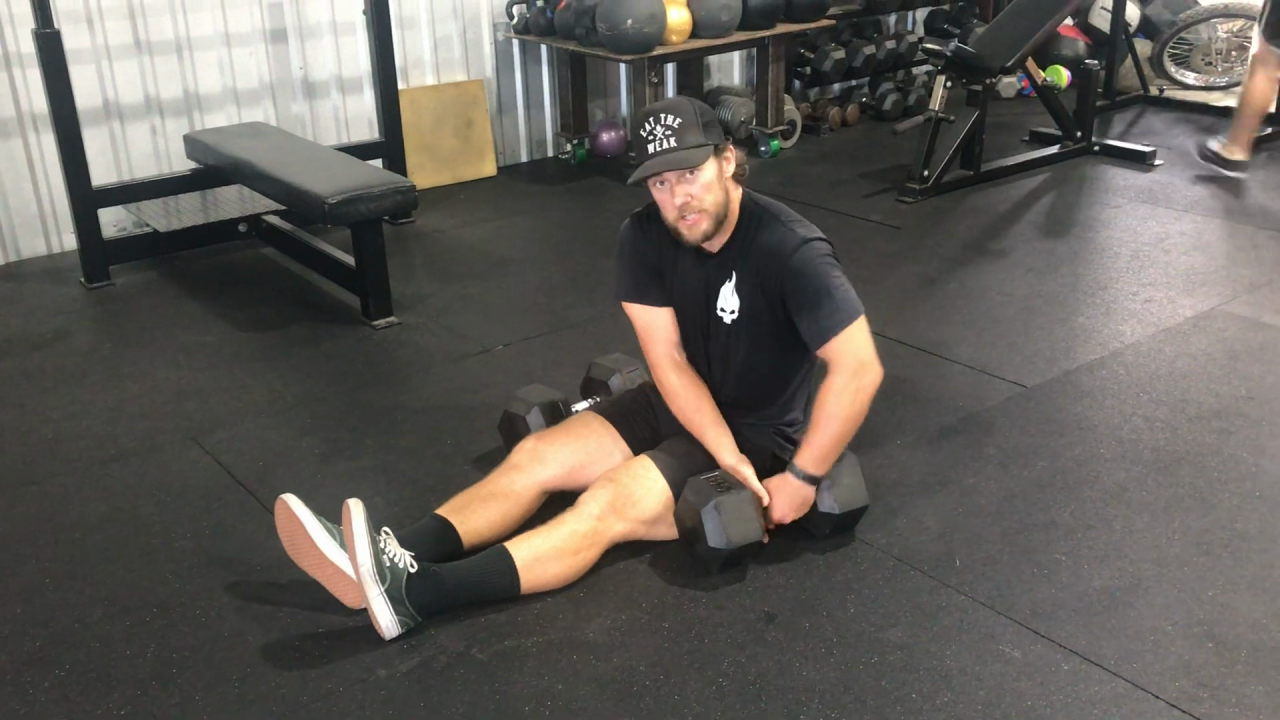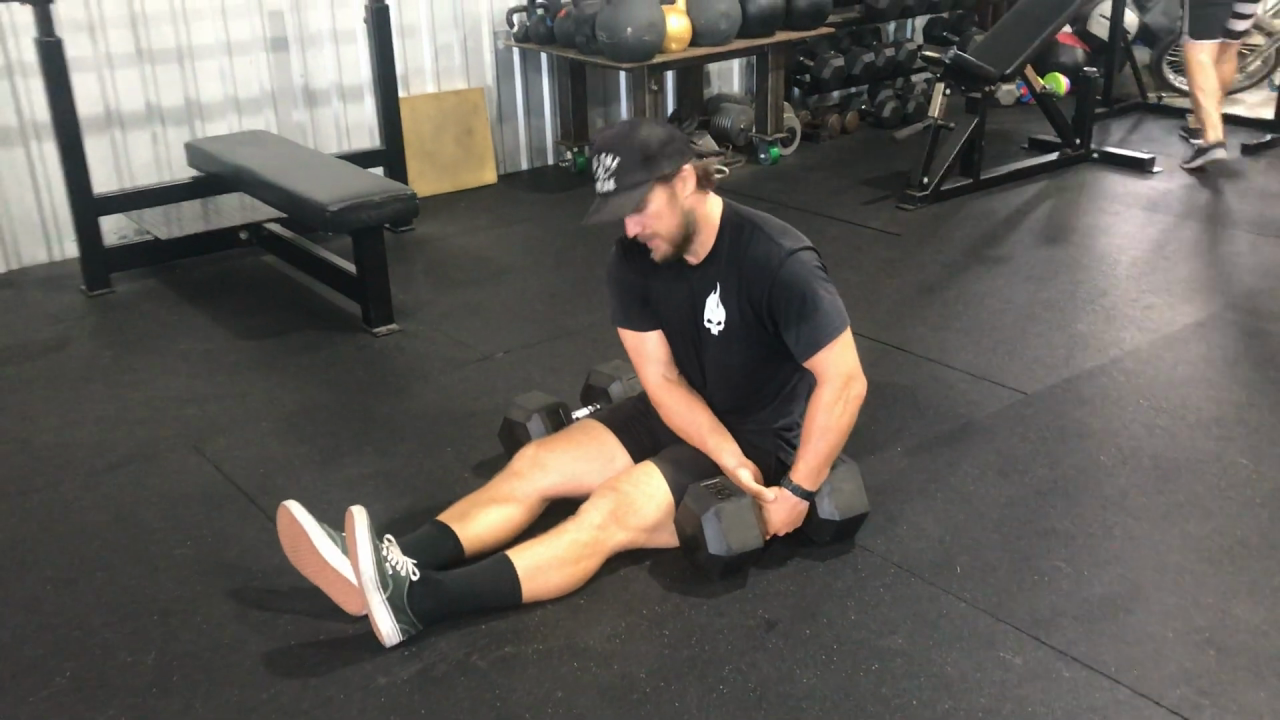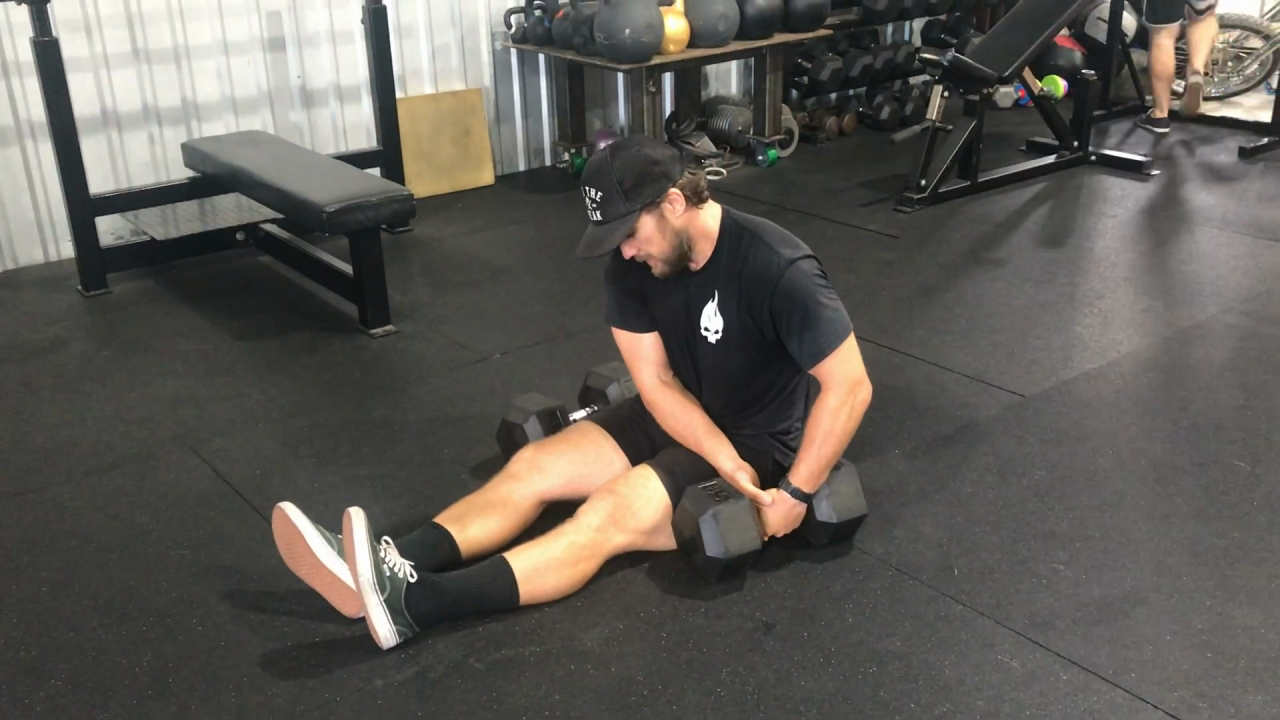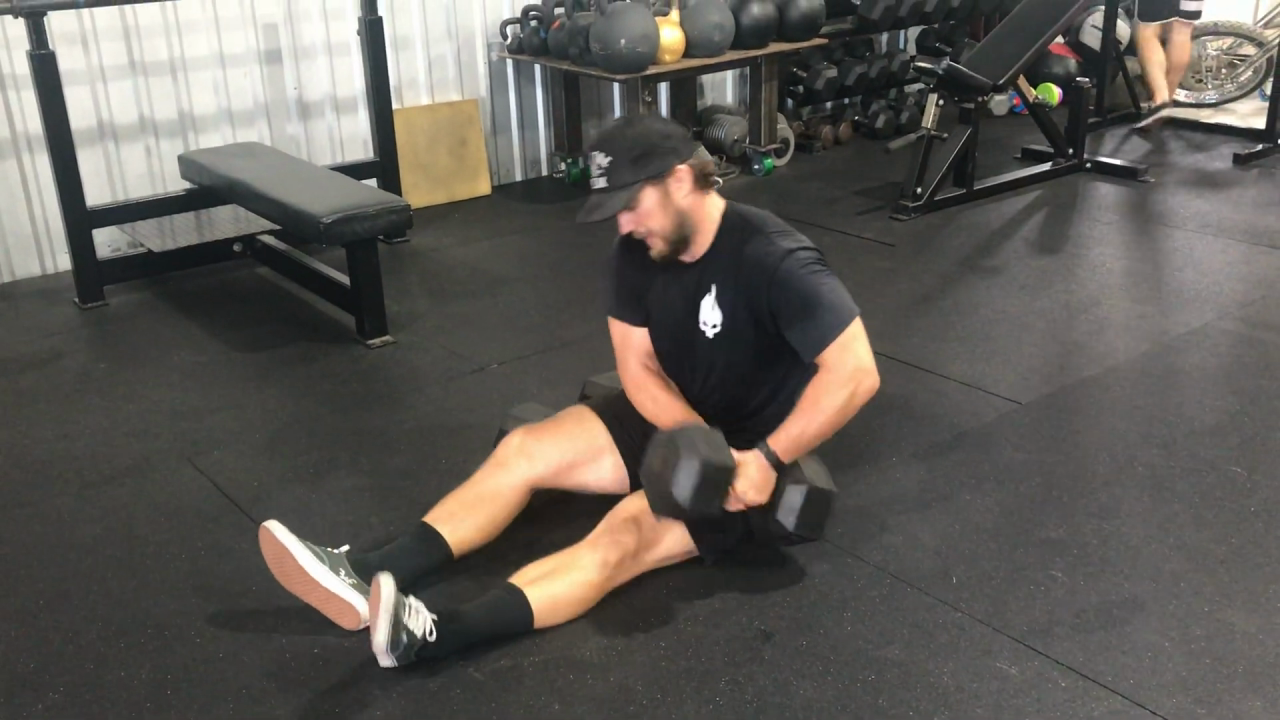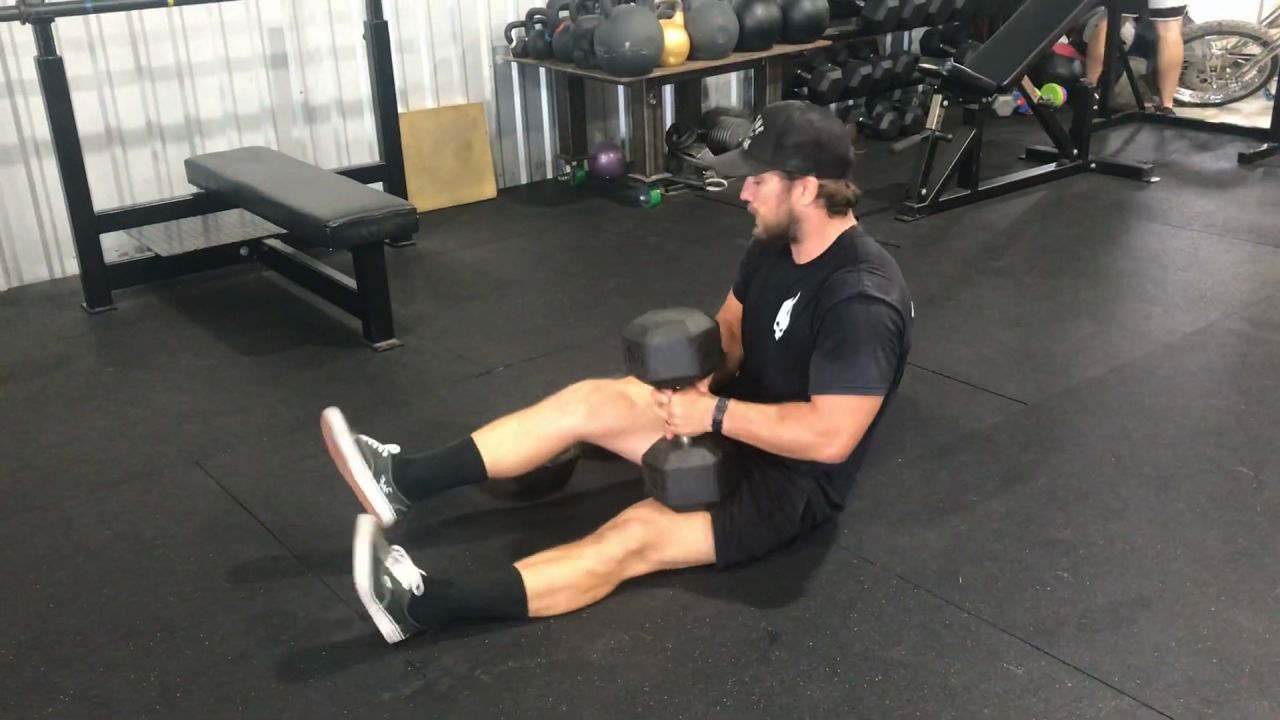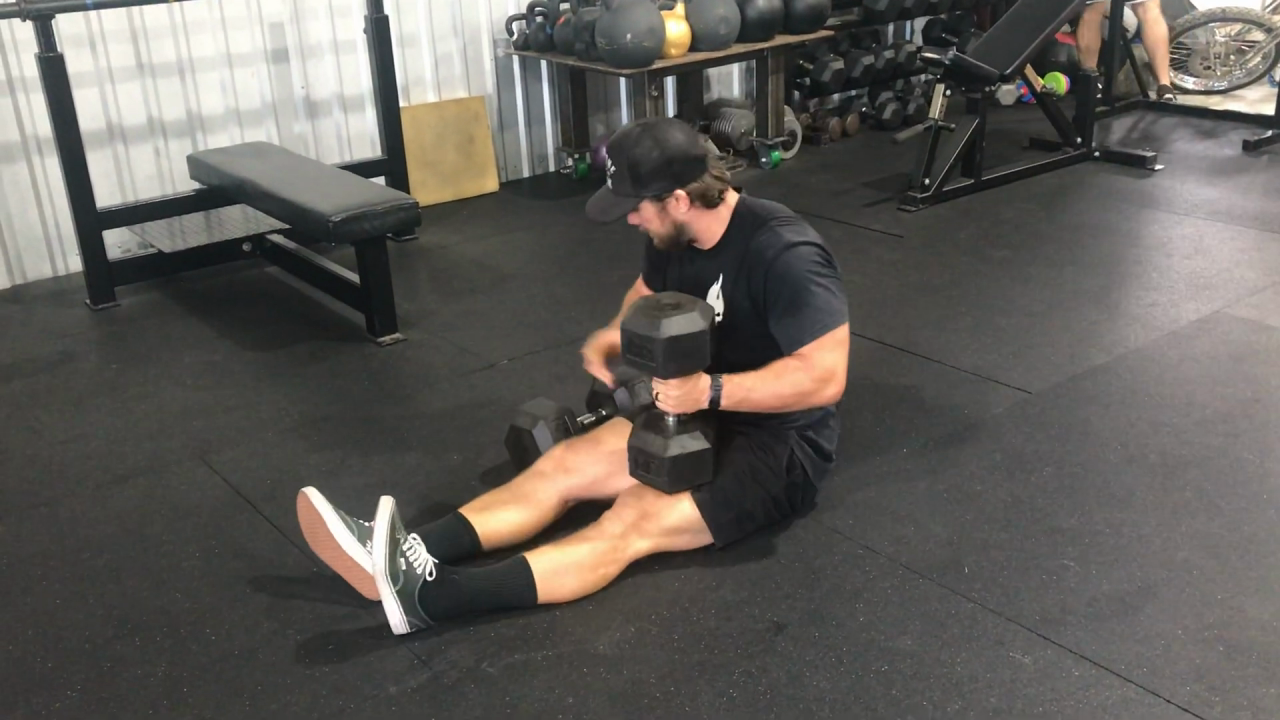
dt=0.7s
person 1, frame 1
left shoulder: (792, 251)
right shoulder: (644, 238)
left elbow: (858, 371)
right elbow: (669, 362)
left wrist: (802, 479)
right wrist: (728, 458)
left hip: (759, 432)
right hip: (677, 404)
left knee: (611, 503)
right knee: (536, 455)
left ankle: (413, 593)
right ankle: (392, 561)
person 1, frame 2
left shoulder: (778, 261)
right shoulder: (633, 260)
left elbow: (843, 382)
right elbow: (662, 381)
left wrist: (796, 492)
right wrist: (730, 464)
left hip: (760, 437)
right hip: (682, 417)
left knee: (613, 511)
right knee: (536, 463)
left ankle: (415, 601)
right ankle: (393, 568)
person 1, frame 3
left shoulder: (777, 269)
right shoulder: (633, 264)
left elbow: (849, 386)
right elbow: (657, 383)
left wrist: (794, 494)
right wrist: (726, 464)
left hip: (757, 441)
right hip: (678, 418)
left knee: (611, 514)
right knee: (533, 465)
left ankle: (412, 603)
right ankle: (387, 571)
person 1, frame 4
left shoulder: (775, 260)
right shoulder: (640, 252)
left elbow: (856, 374)
right elbow: (640, 372)
left wrist: (764, 460)
left hip: (751, 448)
right hip: (674, 422)
left knee: (625, 536)
right knee: (525, 449)
left ankle: (427, 634)
right ankle: (370, 579)
person 1, frame 5
left shoulder: (860, 299)
right shoulder: (777, 239)
left elbow: (831, 438)
right elbow: (733, 323)
left wrist: (716, 414)
right wrist: (703, 381)
left hip: (792, 478)
right hip: (737, 420)
left knee: (631, 540)
right knee: (588, 401)
left ankle: (421, 604)
right ankle: (401, 481)
person 1, frame 6
left shoulder: (784, 255)
right shoulder: (675, 235)
left elbow: (824, 378)
right elbow: (649, 295)
left wrist: (711, 390)
right wrist: (615, 334)
left hip: (779, 445)
right hip: (698, 411)
left knee: (635, 519)
right knee: (563, 465)
left ankle: (431, 596)
right ankle: (411, 558)
